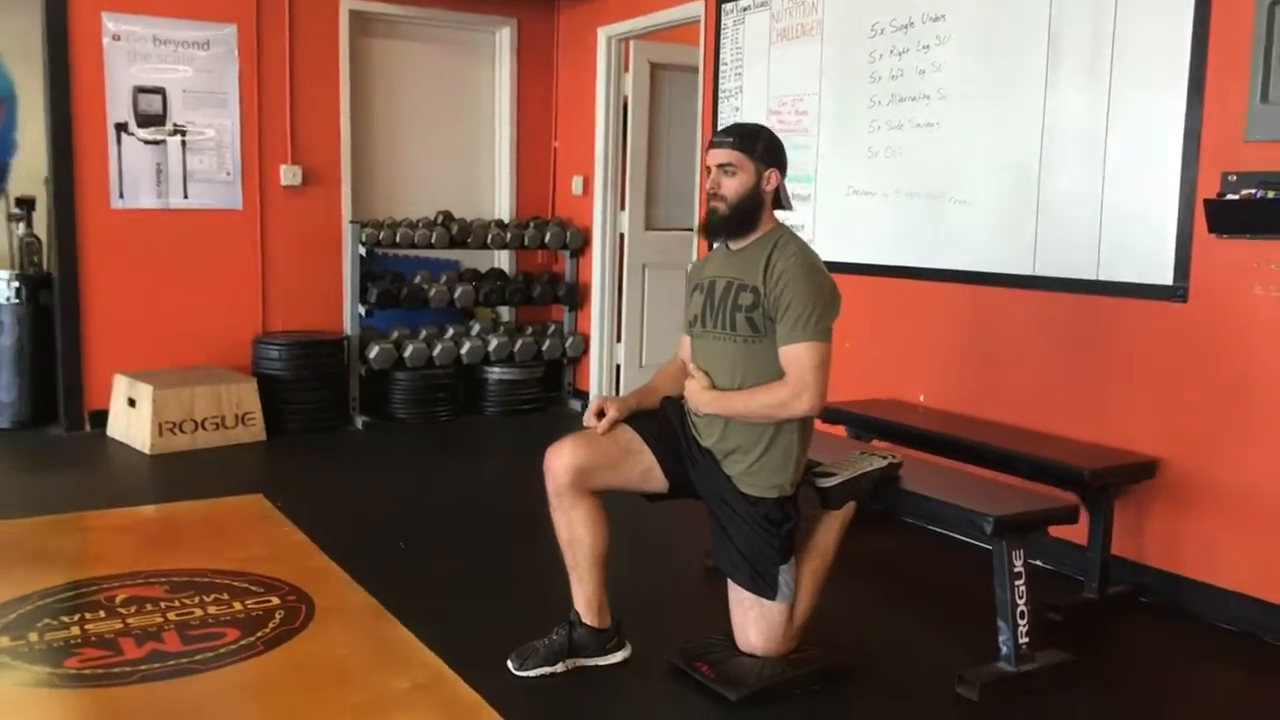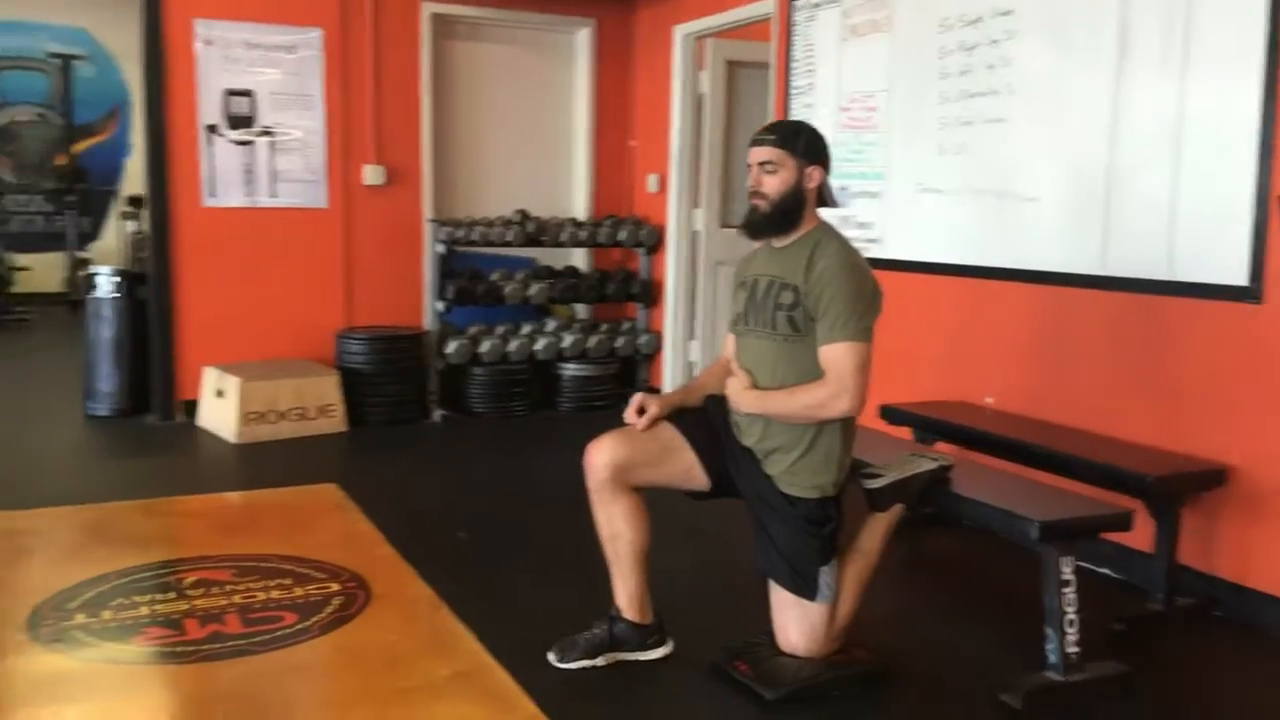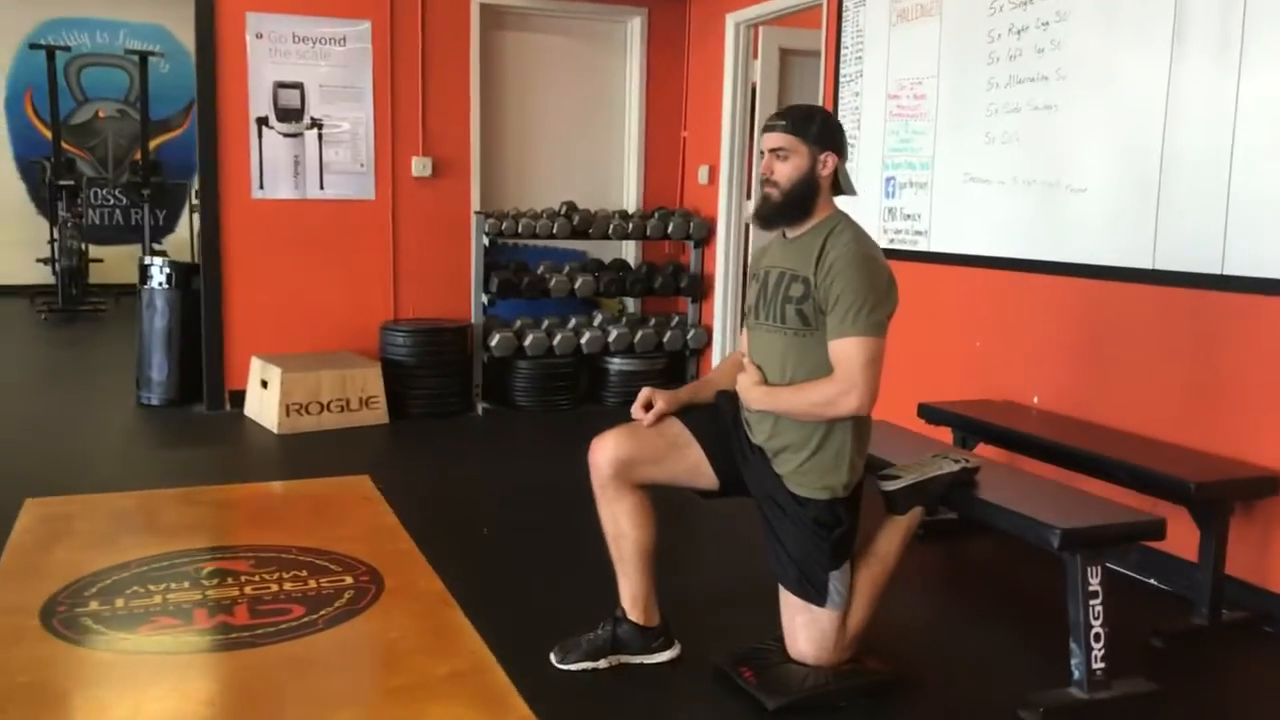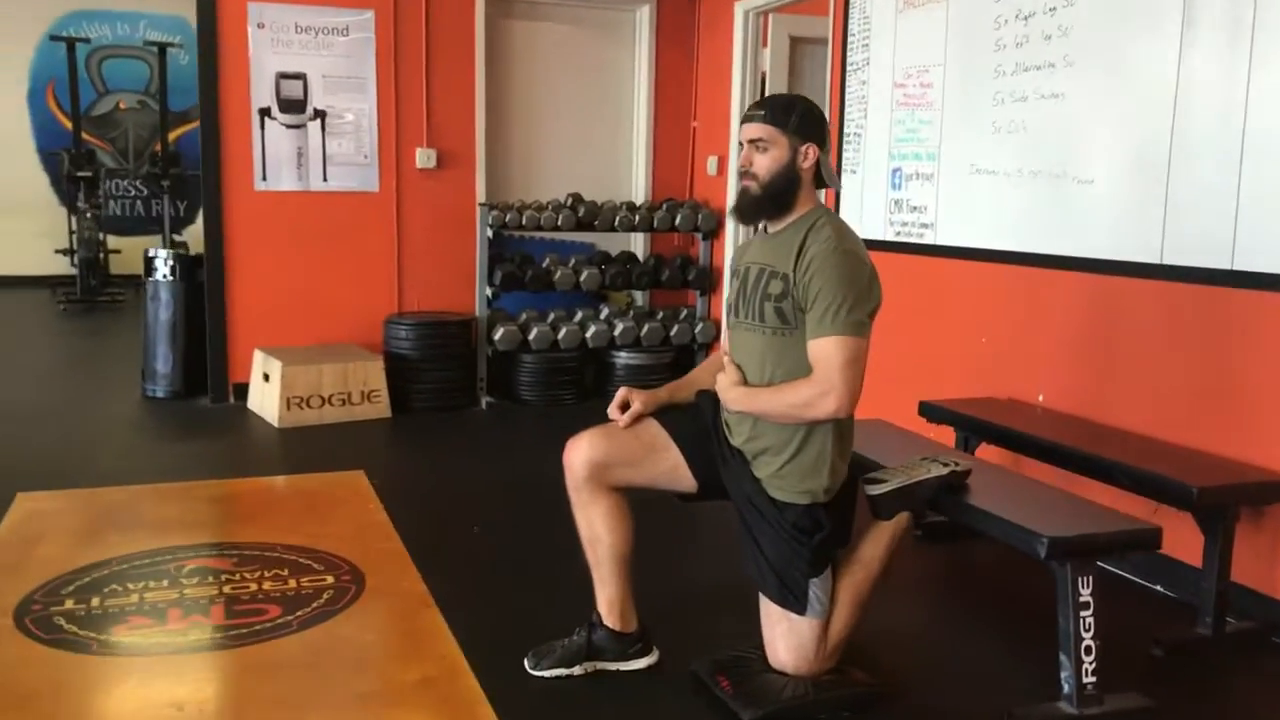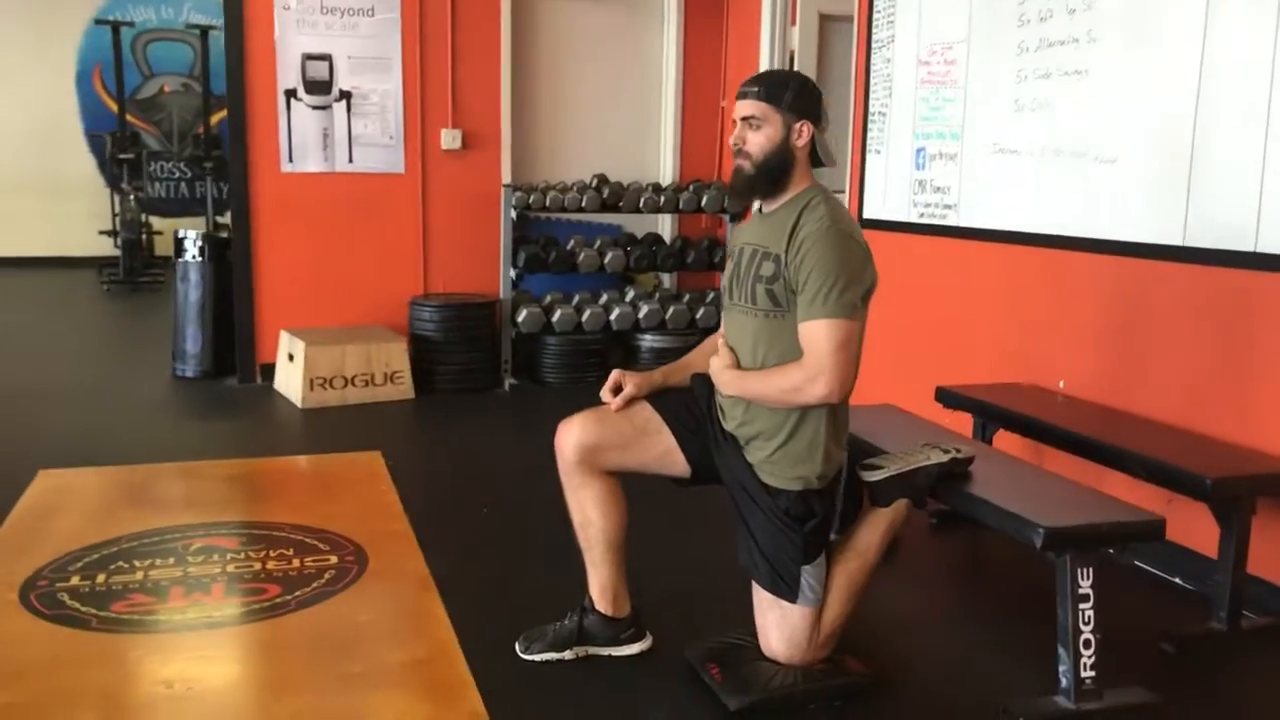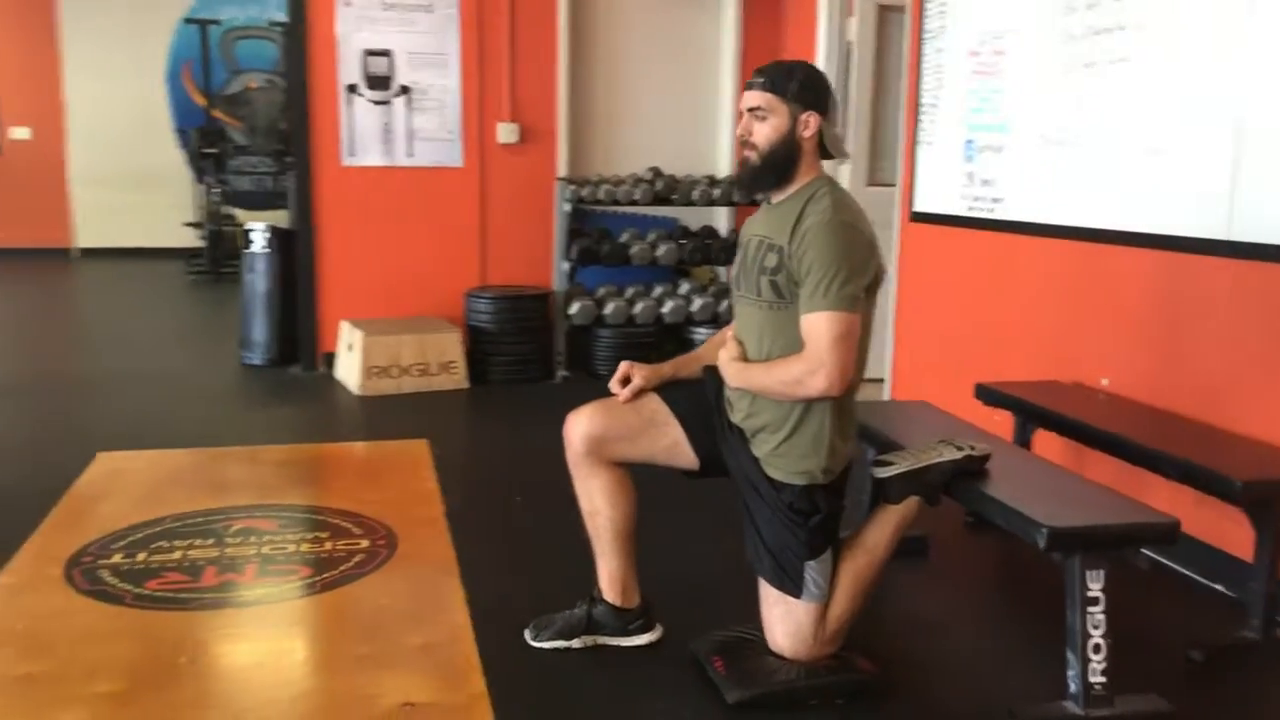
dt=0.4s
person 1, frame 1
left shoulder: (792, 267)
right shoulder: (708, 265)
left elbow: (804, 396)
left wrist: (708, 399)
right wrist: (631, 401)
left hip: (752, 463)
right hip: (690, 432)
left knee: (764, 646)
right knee: (564, 463)
left ankle: (834, 506)
right ankle: (595, 631)
person 1, frame 2
left shoulder: (835, 266)
right shoulder: (754, 261)
left elbow: (843, 396)
left wrist: (749, 398)
right wrist: (672, 399)
left hip: (795, 462)
right hip: (737, 432)
left knee: (805, 646)
right knee: (605, 459)
left ankle: (885, 506)
right ankle: (637, 626)
person 1, frame 3
left shoulder: (848, 256)
right shoulder: (771, 251)
left elbow: (853, 394)
left wrist: (757, 393)
right wrist: (681, 395)
left hip: (807, 463)
right hip: (748, 429)
left knee: (817, 653)
right knee: (609, 456)
left ankle: (903, 508)
right ankle: (642, 628)
person 1, frame 4
left shoulder: (829, 252)
right shoulder: (754, 245)
left elbow: (833, 396)
left wrist: (736, 395)
right wrist: (660, 395)
left hip: (789, 467)
right hip: (727, 430)
left knee: (796, 663)
right knee: (585, 458)
left ankle: (891, 512)
right ankle: (619, 633)
person 1, frame 5
left shoulder: (823, 233)
right shoulder: (754, 226)
left elbow: (825, 381)
left wrist: (728, 378)
right wrist: (654, 378)
left hip: (783, 452)
right hip: (726, 414)
left knee: (792, 651)
right knee: (577, 441)
left ankle: (886, 502)
right ankle: (611, 619)
person 1, frame 6
left shoulder: (828, 224)
right shoulder: (765, 216)
left elbow: (825, 374)
left wrist: (735, 371)
right wrist: (665, 370)
left hip: (791, 447)
right hip: (736, 408)
left knee: (797, 647)
right knee: (586, 431)
left ankle: (899, 500)
right ankle: (621, 610)
